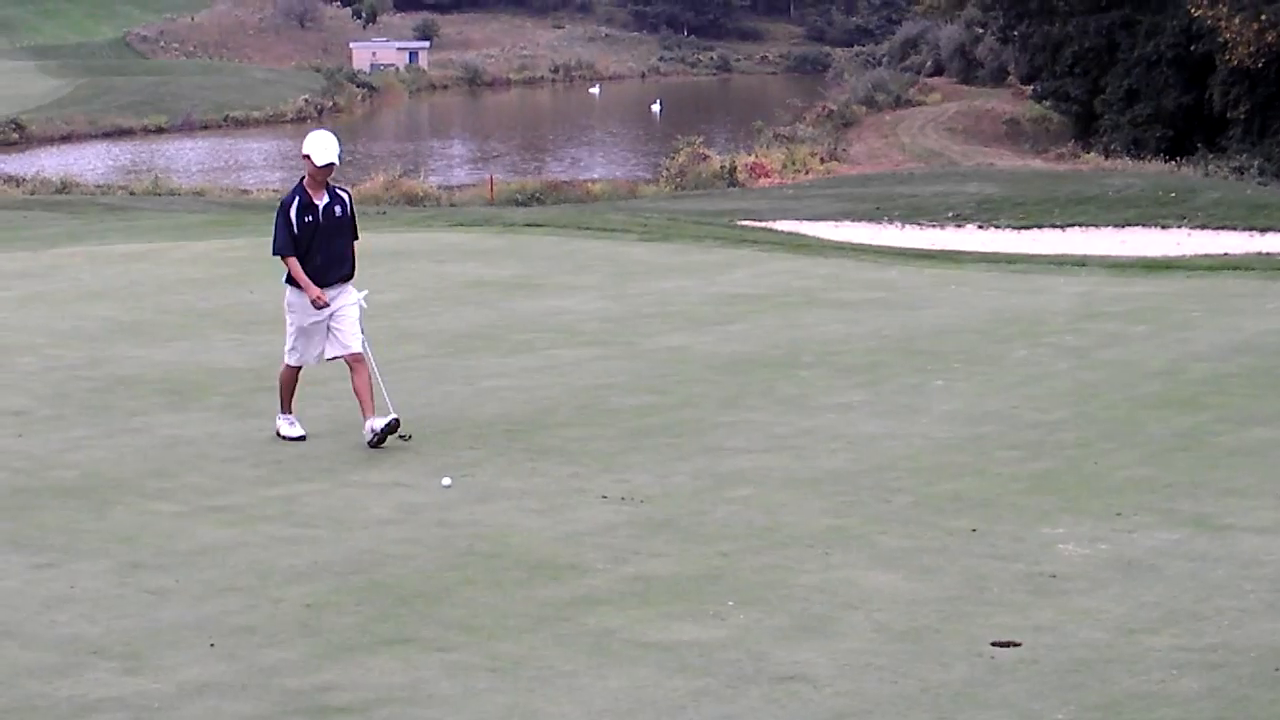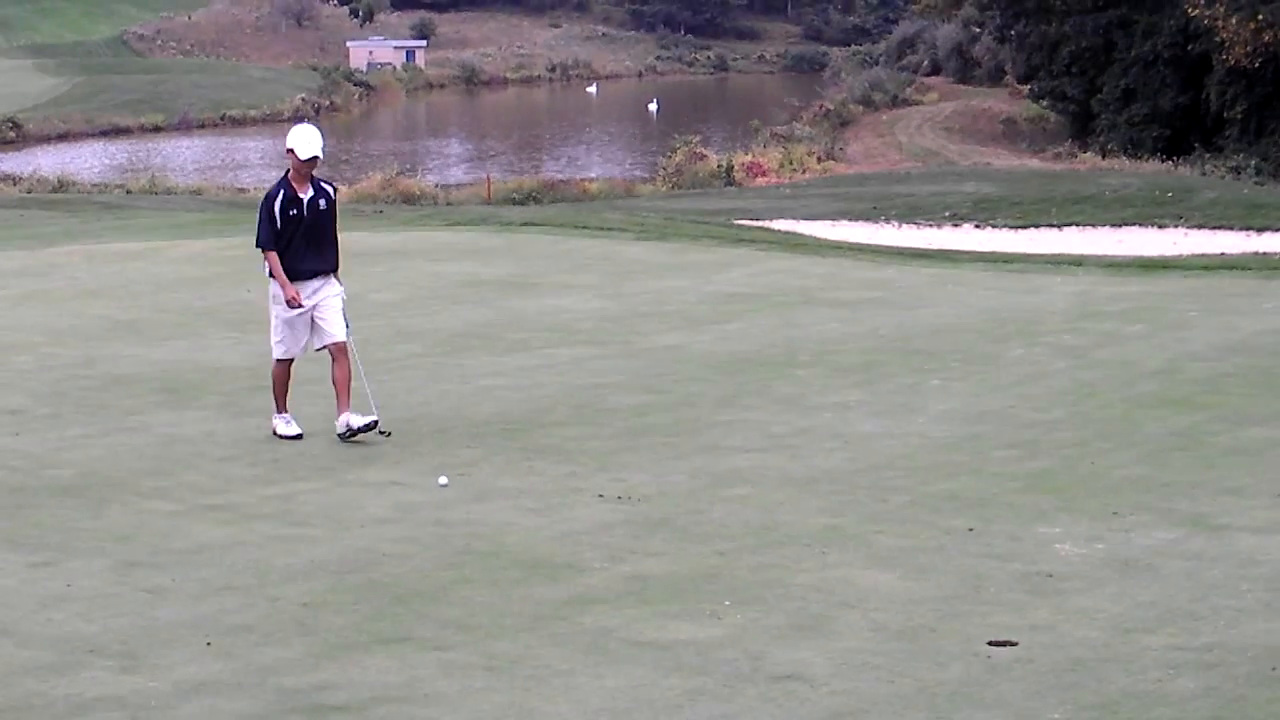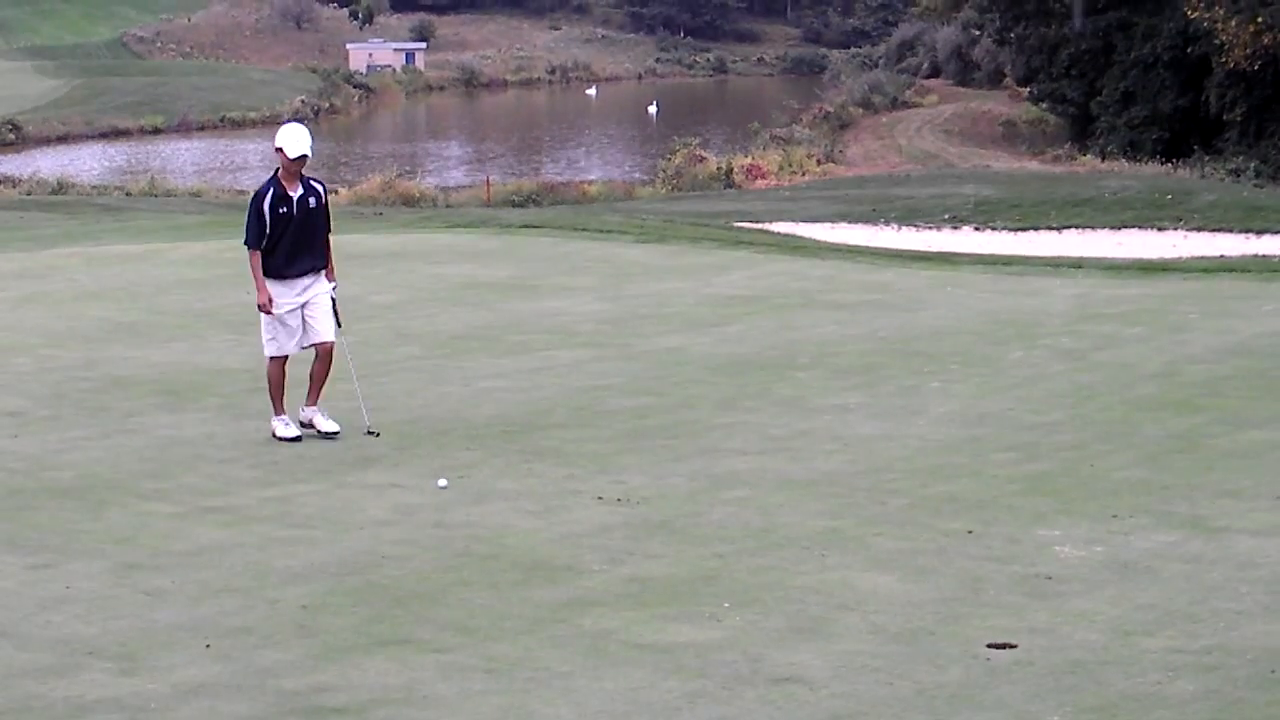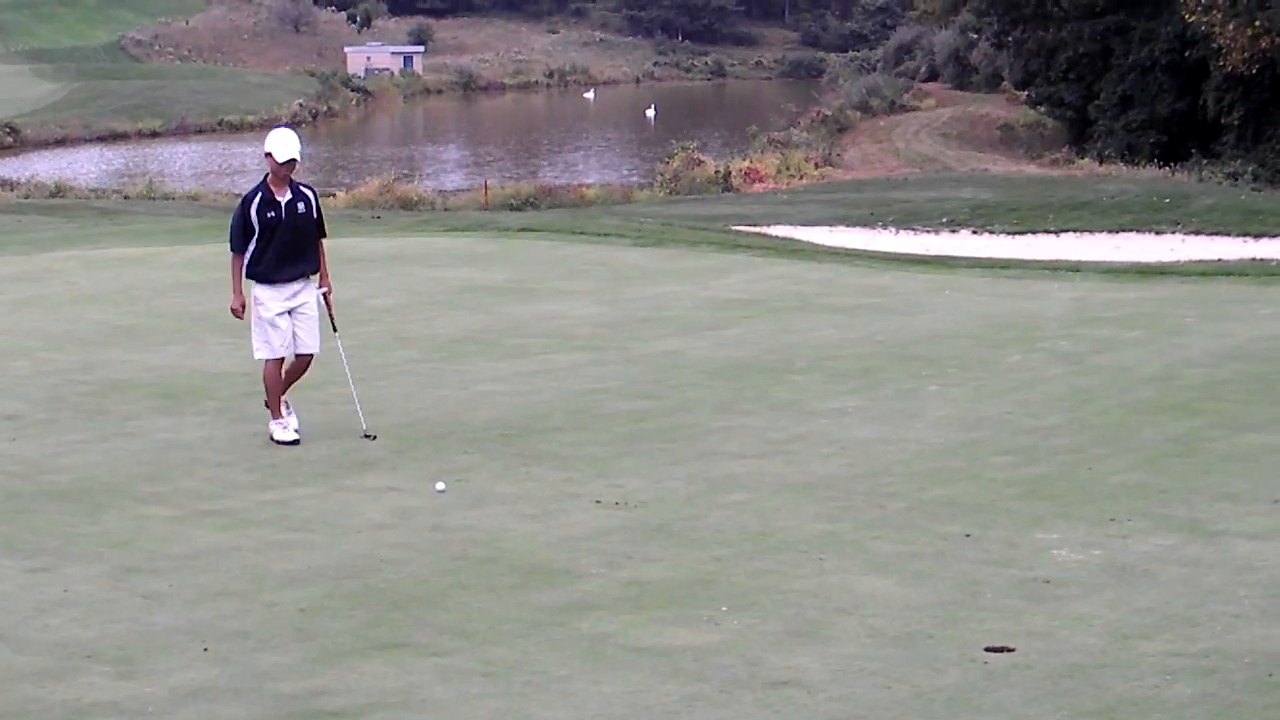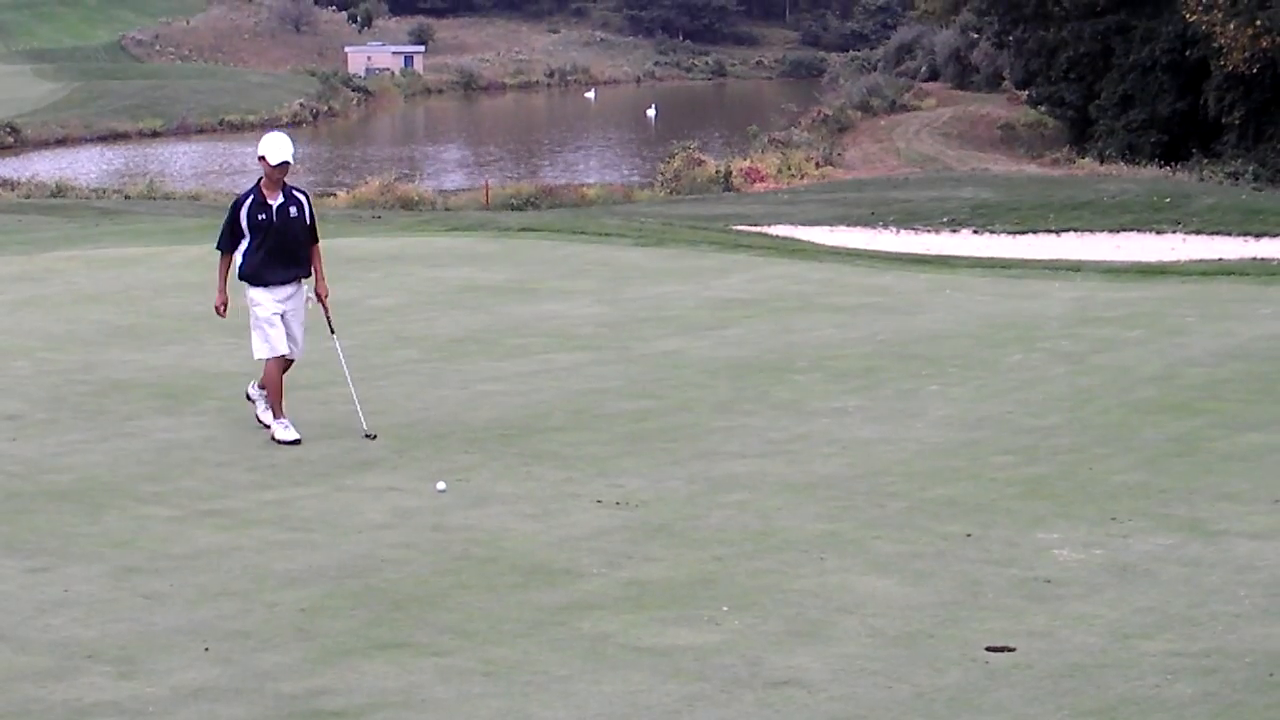
dt=0.1s
person 1, frame 1
left shoulder: (343, 199)
right shoulder: (291, 204)
right elbow: (287, 254)
left wrist: (347, 282)
right wrist: (309, 288)
left hip: (342, 292)
right hip: (305, 295)
left knee: (356, 357)
right knee: (296, 361)
left ankle: (371, 422)
right ankle: (285, 417)
person 1, frame 2
left shoulder: (327, 191)
right shoulder: (275, 197)
right elbow: (268, 248)
left wrist: (335, 274)
right wrist: (285, 285)
left hip: (325, 284)
right hip: (290, 289)
left knee: (339, 347)
right knee: (285, 356)
left ankle: (345, 417)
right ankle: (281, 415)
person 1, frame 3
left shoulder: (317, 191)
right shoulder: (264, 196)
right elbow: (254, 247)
left wrist: (330, 272)
right wrist: (260, 289)
left hip: (314, 281)
right hip: (278, 285)
left knee: (325, 345)
right knee: (279, 353)
left ankle: (311, 409)
right ankle: (280, 417)
person 1, frame 4
left shoulder: (307, 196)
right shoulder: (252, 201)
left elbow: (317, 239)
right elbow: (238, 251)
left wrist: (324, 277)
right wrist: (237, 292)
left hip: (304, 286)
right hip: (267, 290)
left knee: (306, 353)
right knee: (274, 357)
left ankle: (279, 399)
right ankle: (278, 420)
person 1, frame 5
left shoulder: (300, 200)
right shoulder: (244, 204)
left elbow: (311, 242)
right elbow: (227, 250)
left wrist: (320, 280)
right wrist: (221, 291)
left hip: (294, 288)
right hip: (260, 290)
left knee: (289, 355)
right knee: (274, 354)
left ankle: (258, 389)
right ankle: (280, 422)
